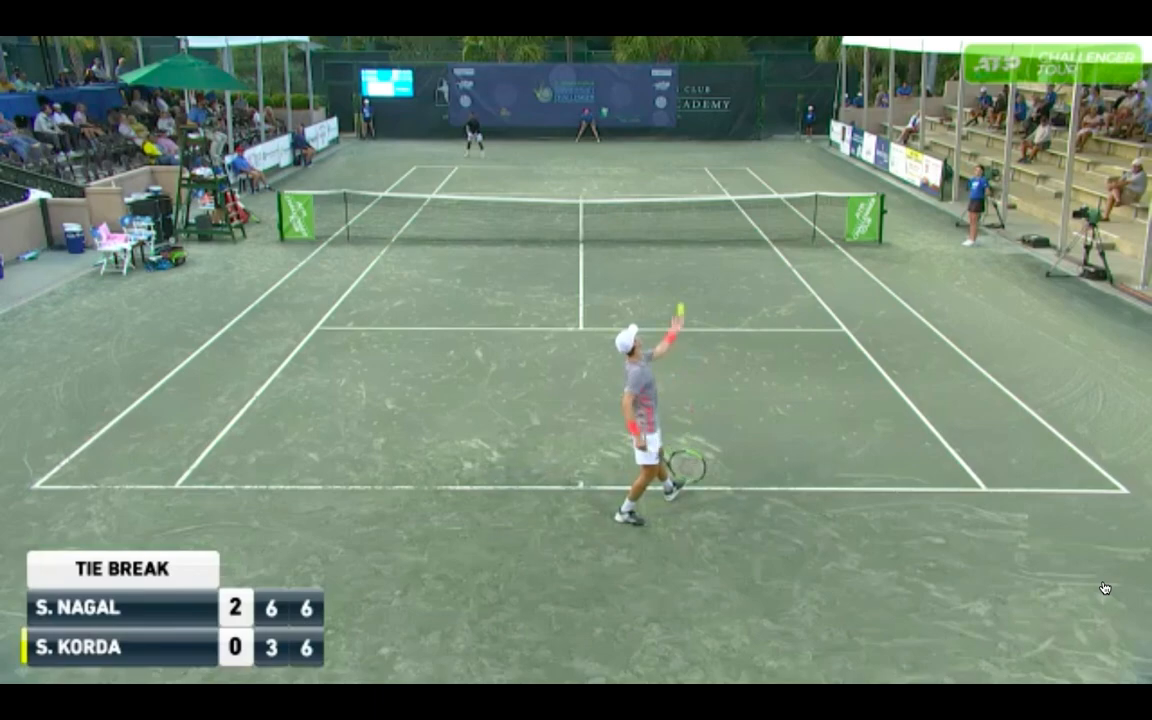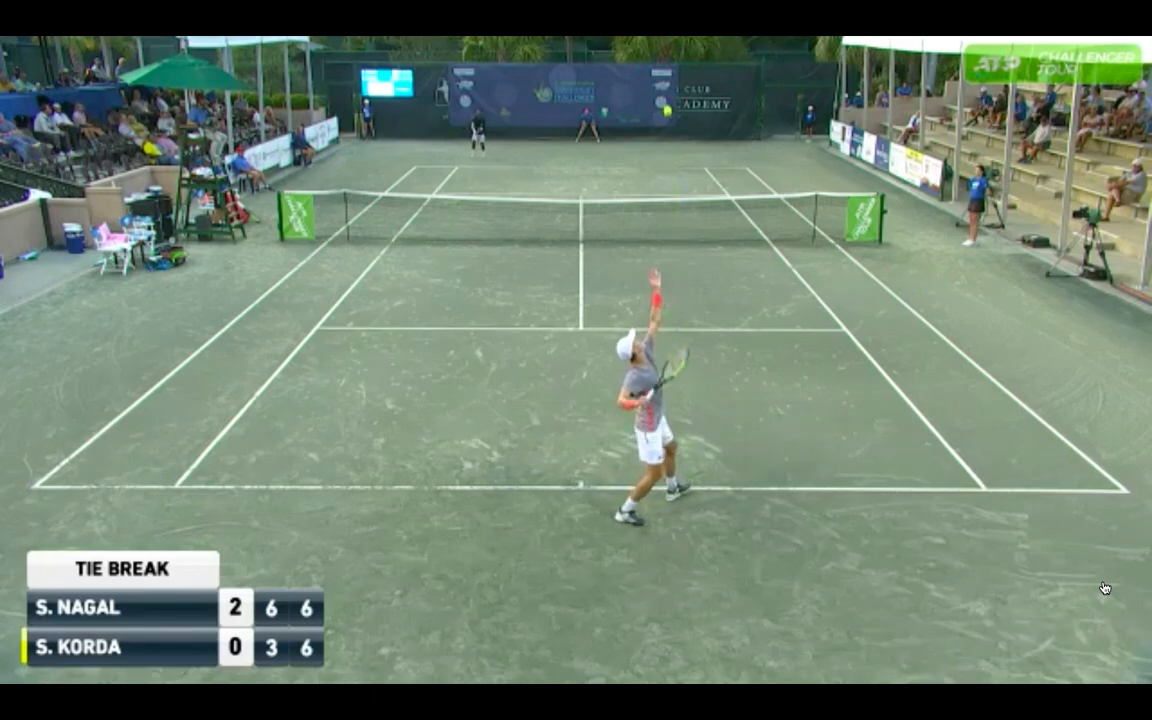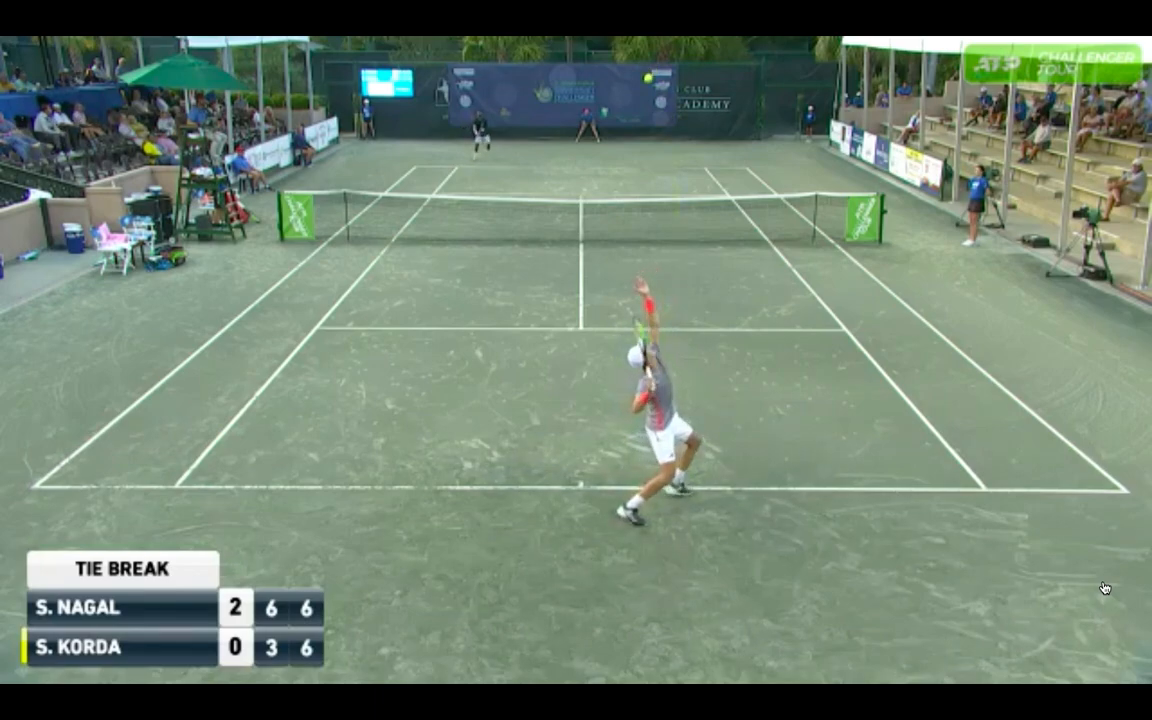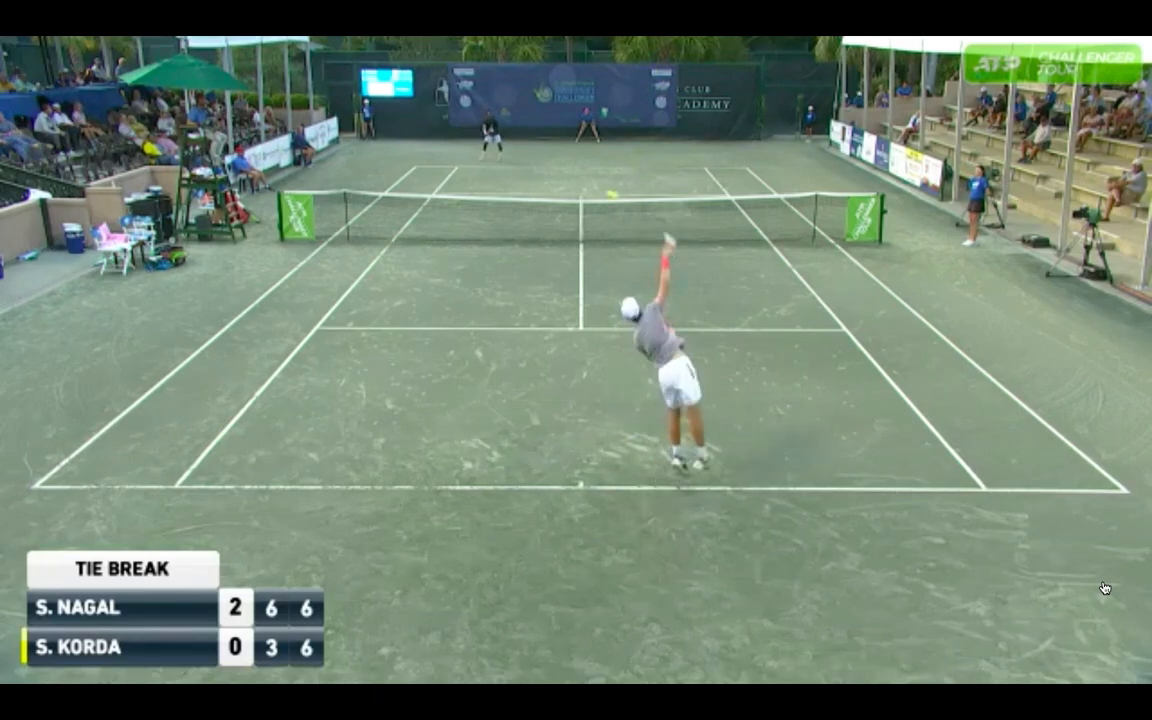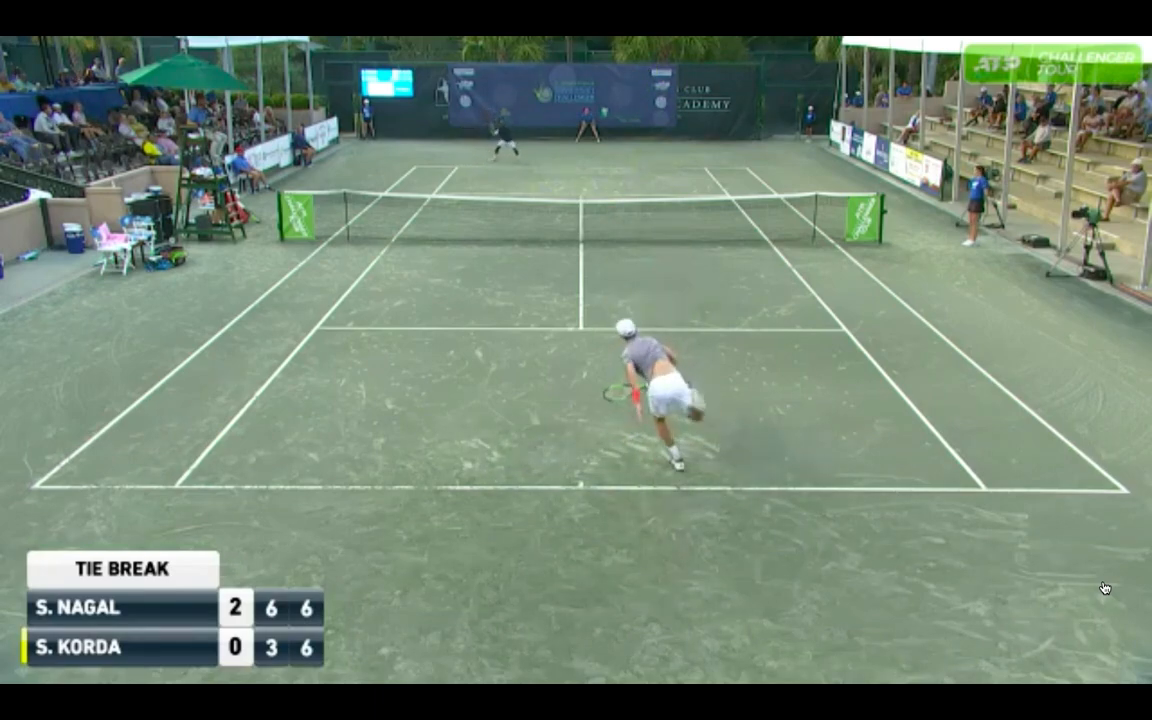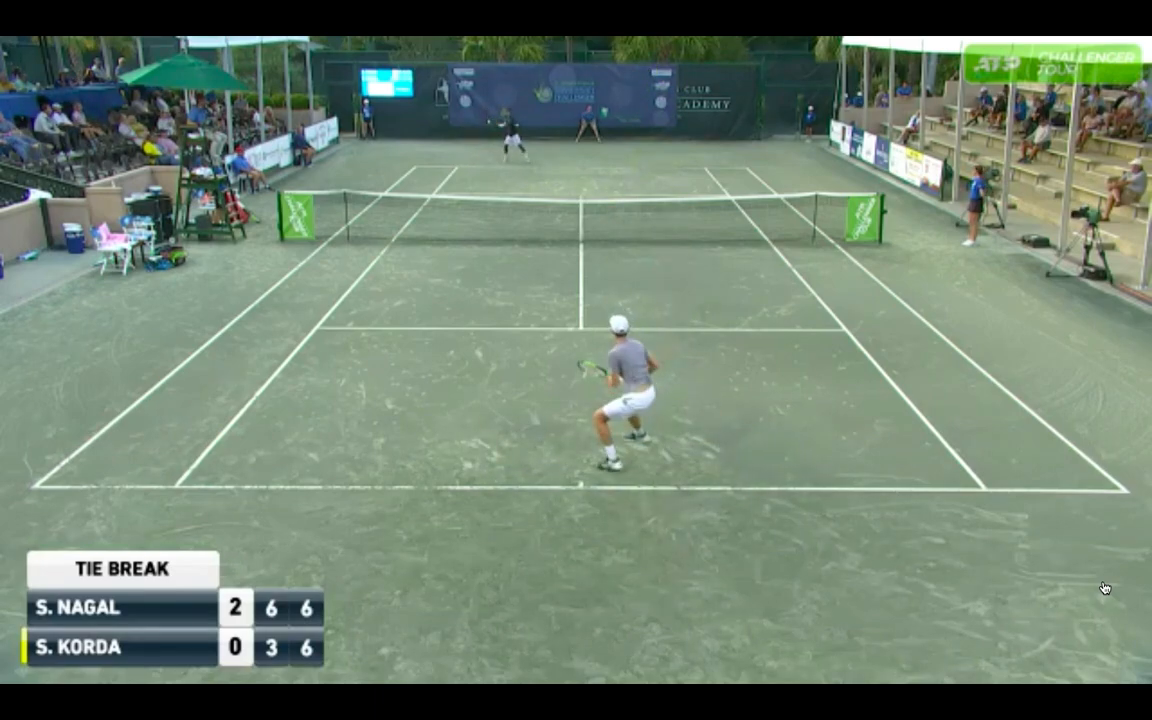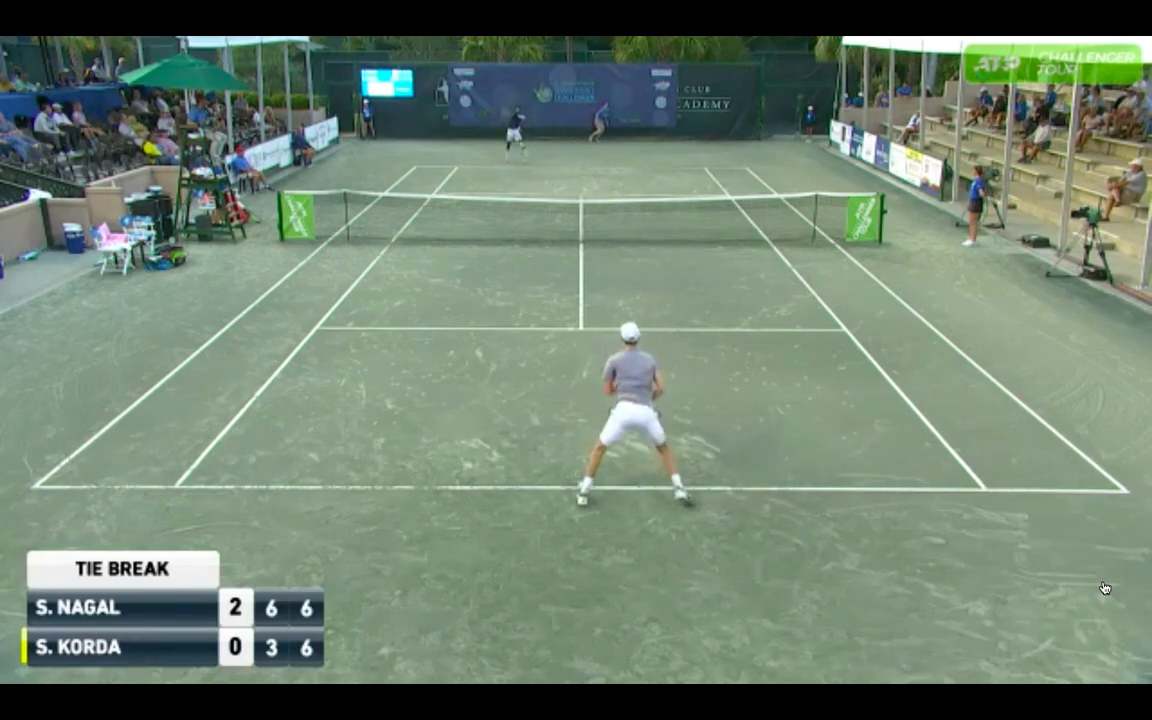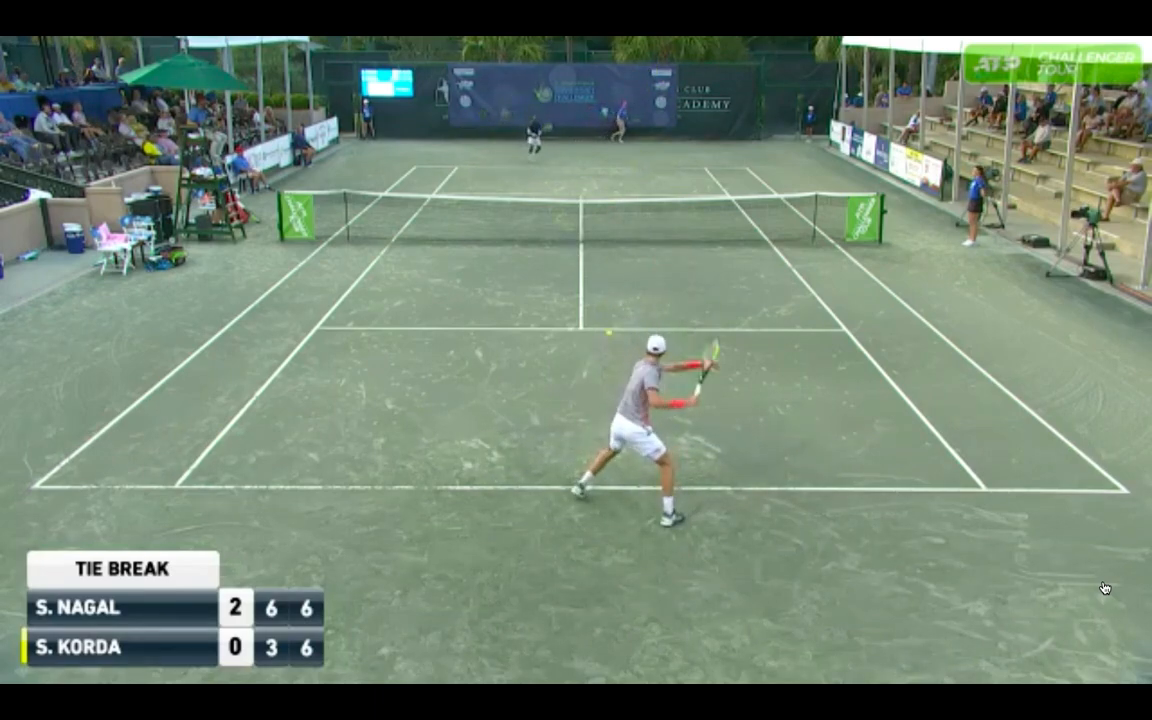
dt=0.4s
person 1, frame 1
left shoulder: (639, 359)
right shoulder: (634, 373)
left elbow: (658, 351)
right elbow: (626, 406)
left wrist: (673, 333)
right wrist: (636, 436)
left hip: (650, 423)
right hip: (644, 428)
left knee: (657, 454)
right knee: (647, 474)
left ankle: (669, 487)
right ankle: (624, 512)
person 1, frame 2
left shoulder: (646, 352)
right shoulder: (634, 376)
left elbow: (655, 321)
right elbow: (620, 401)
left wrist: (656, 291)
right wrist: (636, 403)
left hip: (658, 420)
right hip: (648, 427)
left knee: (671, 449)
right knee: (653, 474)
left ankle: (673, 488)
right ankle: (625, 511)
person 1, frame 3
left shoulder: (653, 355)
right shoulder: (647, 382)
left elbow: (654, 324)
right elbow: (635, 409)
left wrist: (646, 297)
right wrist: (647, 394)
left hip: (672, 419)
right hip: (660, 429)
left knee: (695, 442)
right knee: (664, 475)
left ankle: (677, 484)
right ankle: (629, 508)
person 1, frame 4
left shoulder: (638, 337)
right shoulder: (651, 312)
right elbow: (663, 283)
right wrist: (666, 254)
left hip: (665, 375)
right hip: (680, 367)
left knee: (675, 414)
right knee: (693, 414)
left ankle: (676, 453)
right ankle: (702, 455)
person 1, frame 5
left shoulder: (627, 353)
right shoulder: (650, 340)
left elbow: (632, 376)
right elbow: (673, 358)
left wrist: (636, 402)
left hip: (658, 387)
right hip: (676, 381)
left knee: (659, 420)
right knee: (697, 416)
left ankle: (677, 458)
right ankle: (692, 400)
person 1, frame 6
left shoulder: (615, 353)
right shoulder: (638, 345)
left elbow: (613, 384)
right elbow: (655, 365)
left wrist: (611, 378)
left hip: (636, 398)
right hip: (649, 393)
left knee: (599, 418)
right knee: (630, 410)
left ankle: (613, 460)
right ankle: (640, 433)
person 1, frame 7
left shoulder: (613, 360)
right shoulder: (649, 359)
left elbow: (607, 391)
right elbow: (660, 388)
left hip: (623, 411)
right hip: (646, 413)
left knee: (600, 448)
right knee: (663, 449)
left ankle: (584, 492)
right ankle: (679, 490)
person 1, frame 8
left shoulder: (642, 363)
right shoulder: (651, 371)
left elbow: (672, 367)
right elbow: (655, 401)
left wrist: (700, 364)
right wrist: (684, 402)
left hip: (619, 422)
right hip: (635, 428)
left knee: (610, 451)
right knee: (667, 463)
left ankle: (582, 484)
right ankle: (668, 514)
